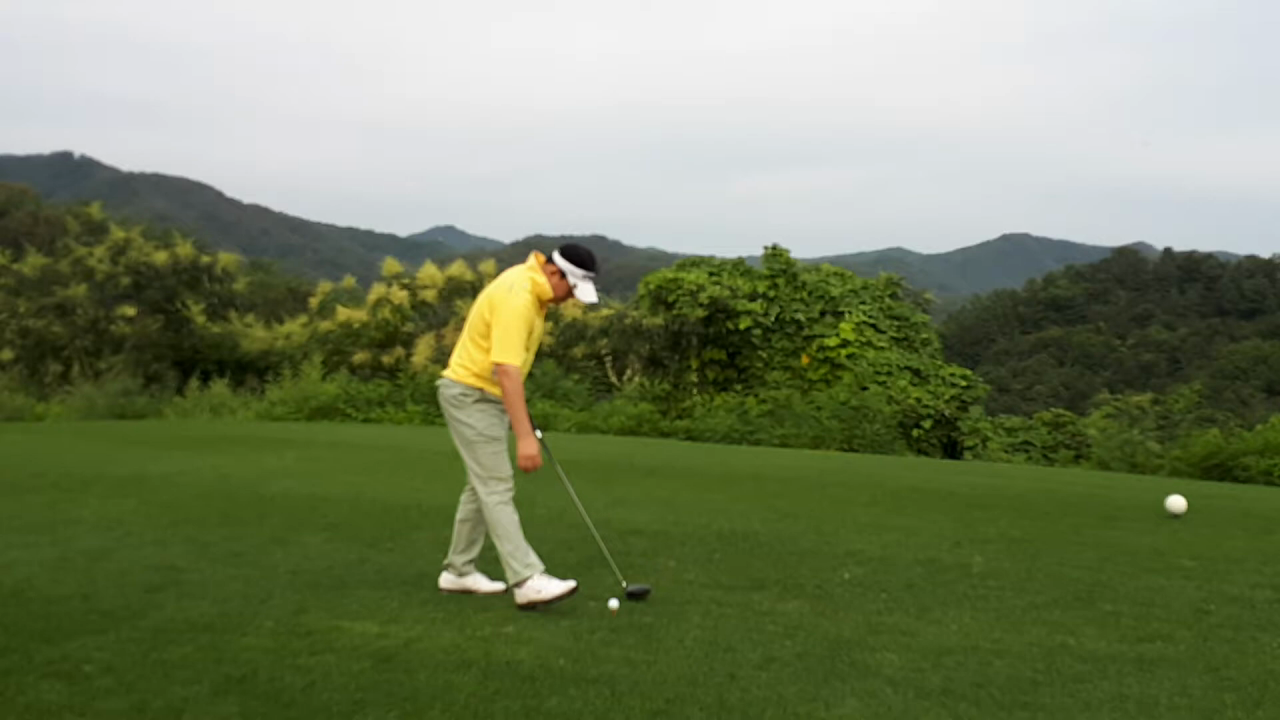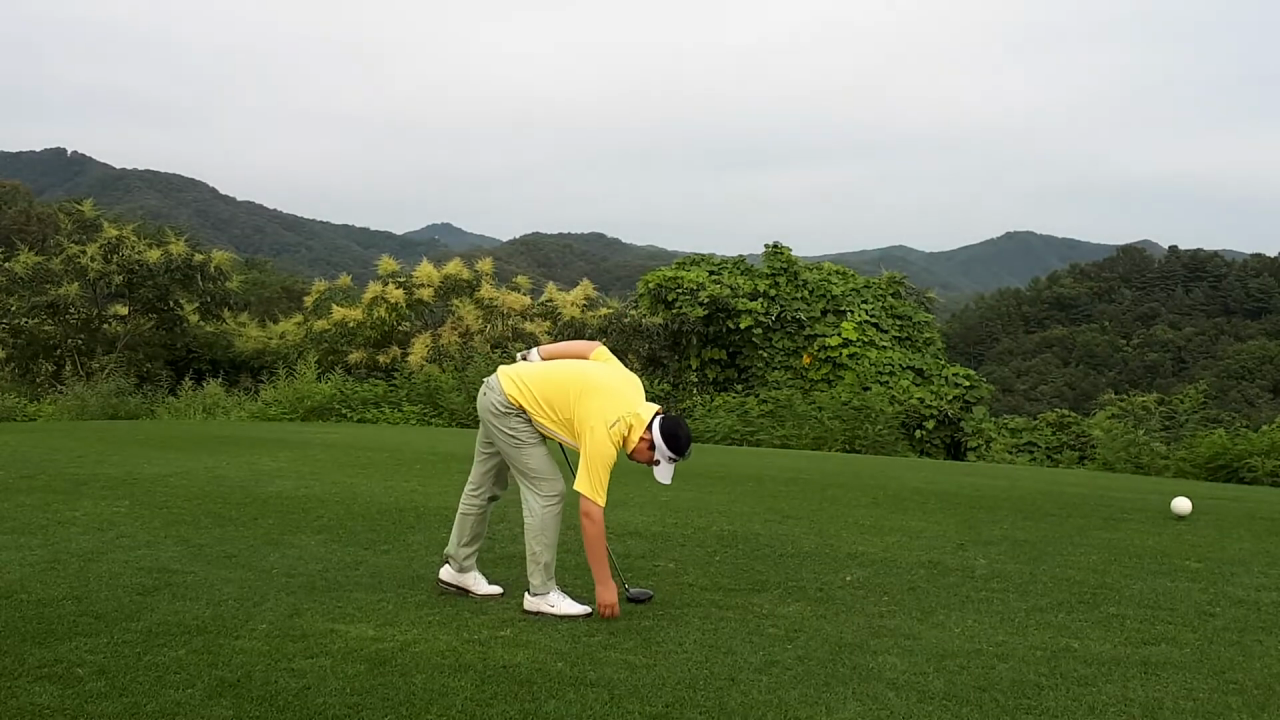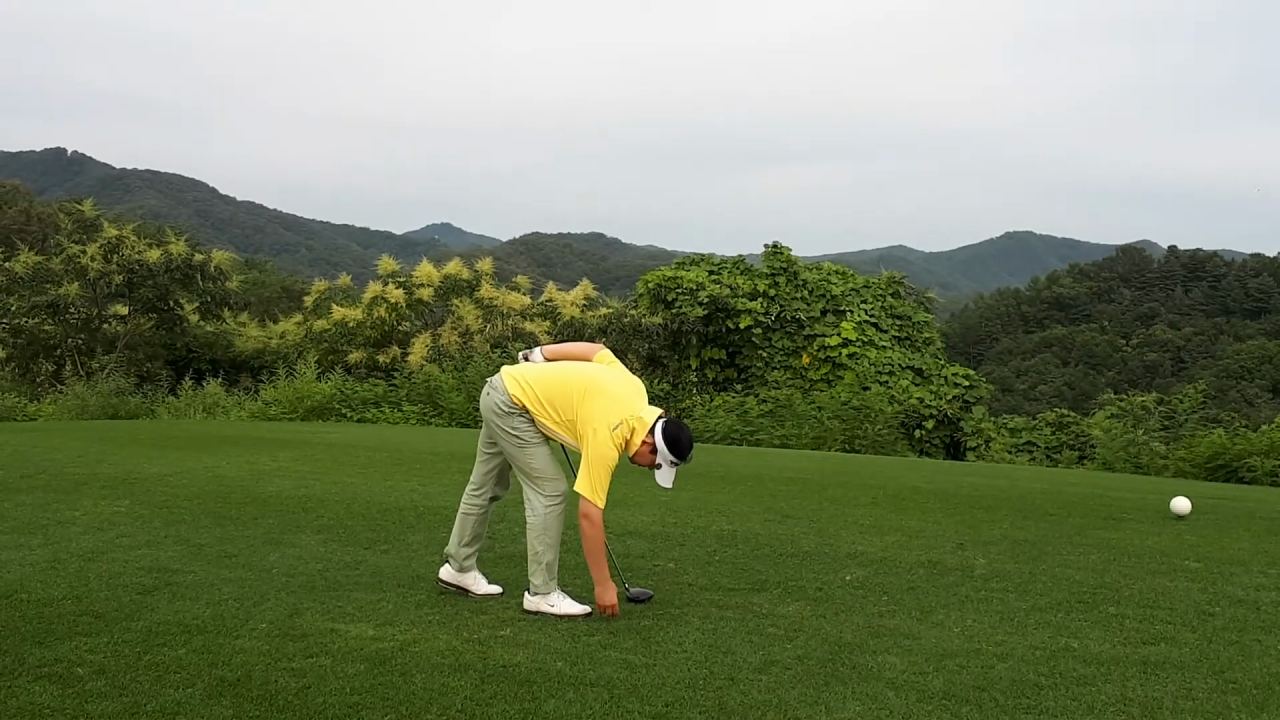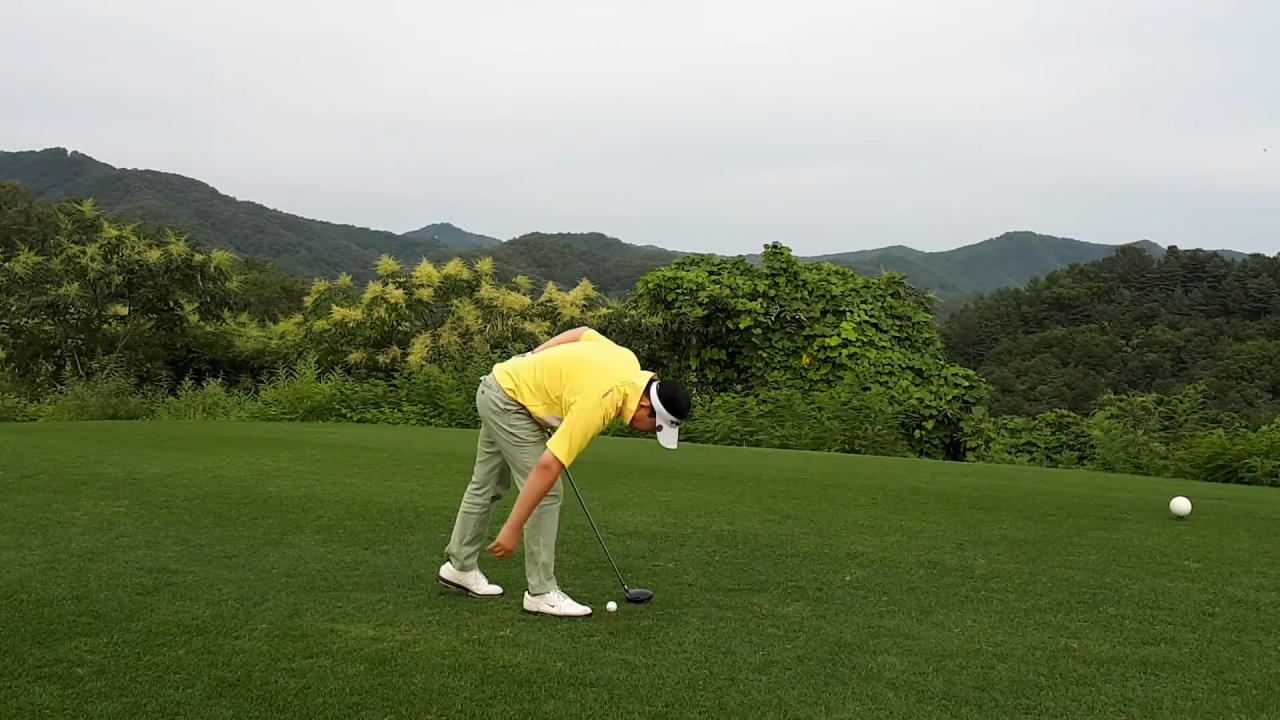
dt=1s
person 1, frame 1
left shoulder: (528, 279)
right shoulder: (518, 297)
right elbow: (507, 372)
right wrist: (525, 436)
left hip: (486, 395)
right hip: (469, 394)
left knee: (483, 487)
right knee: (496, 488)
left ankle: (458, 572)
right ankle: (527, 580)
person 1, frame 2
left shoulder: (632, 388)
right shoulder: (605, 434)
left elbow: (594, 348)
right elbow: (590, 513)
left wrist: (536, 356)
right wrist: (604, 584)
left hip: (503, 388)
right hip: (508, 404)
left knee: (485, 487)
right knee: (547, 492)
left ankle: (459, 568)
right ankle: (541, 592)
person 1, frame 3
left shoulder: (635, 392)
right shoulder: (607, 437)
left elbow: (597, 350)
right elbow: (589, 515)
left wrist: (538, 355)
right wrist: (603, 585)
left hip: (506, 388)
right hip: (512, 404)
left knee: (487, 487)
right knee: (550, 493)
left ankle: (459, 567)
right ankle: (542, 593)
person 1, frame 4
left shoulder: (629, 366)
right shoulder: (598, 403)
left elbow: (582, 333)
right elbow: (547, 467)
left wrist: (534, 366)
right wrist: (513, 529)
left hip: (503, 387)
right hip: (507, 401)
left knee: (487, 484)
right knee: (546, 492)
left ankle: (459, 566)
right ankle: (542, 592)
